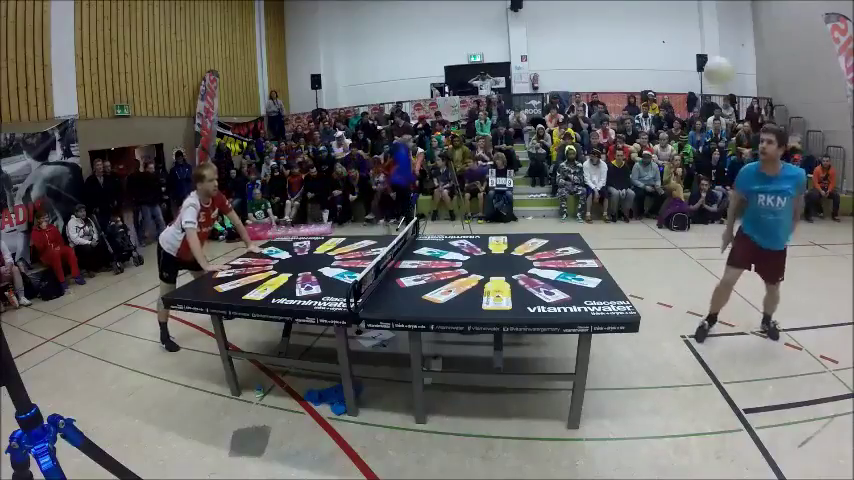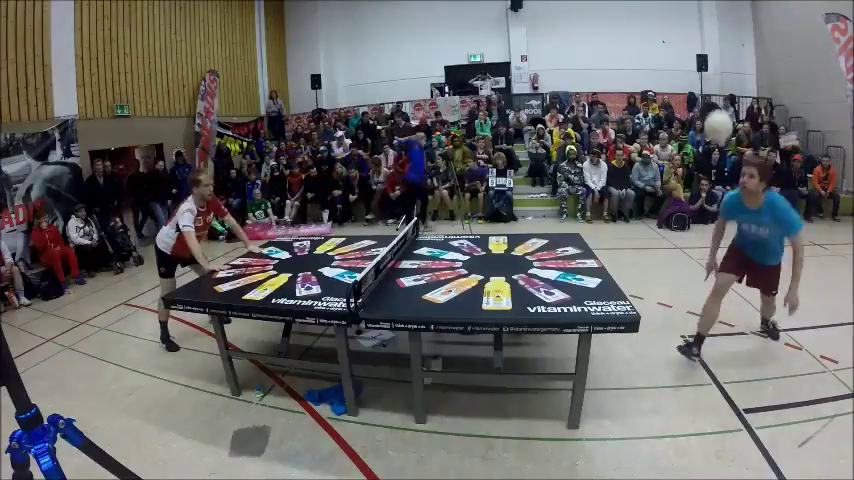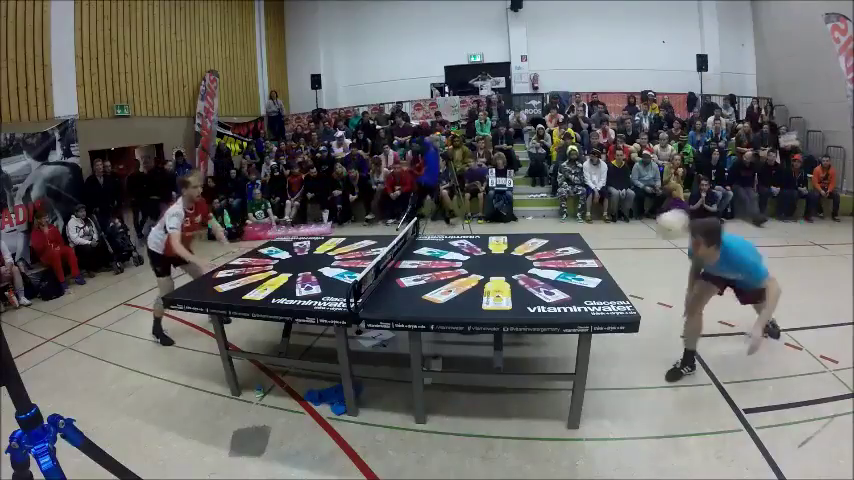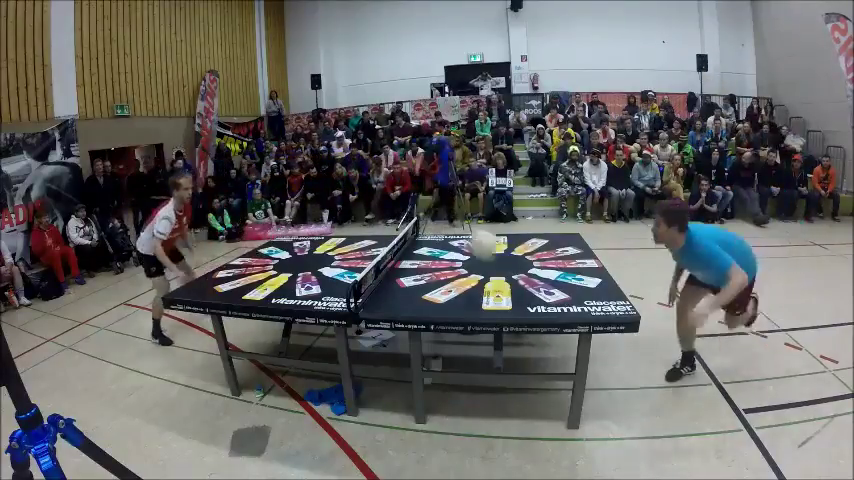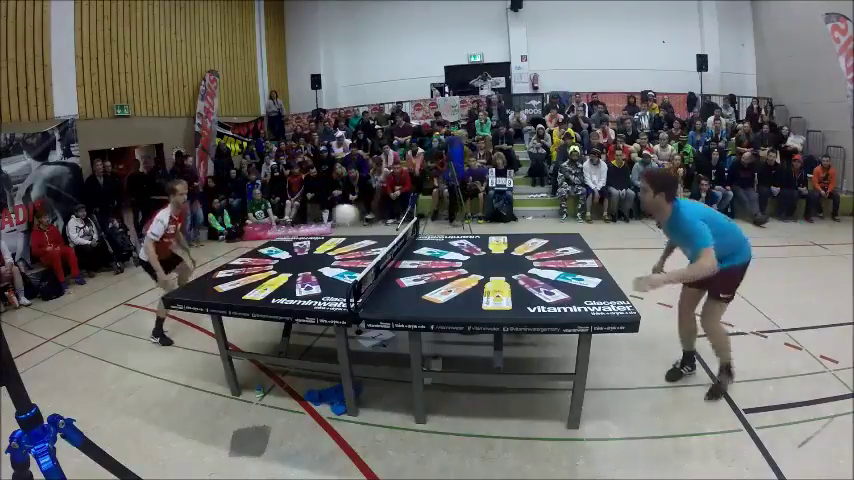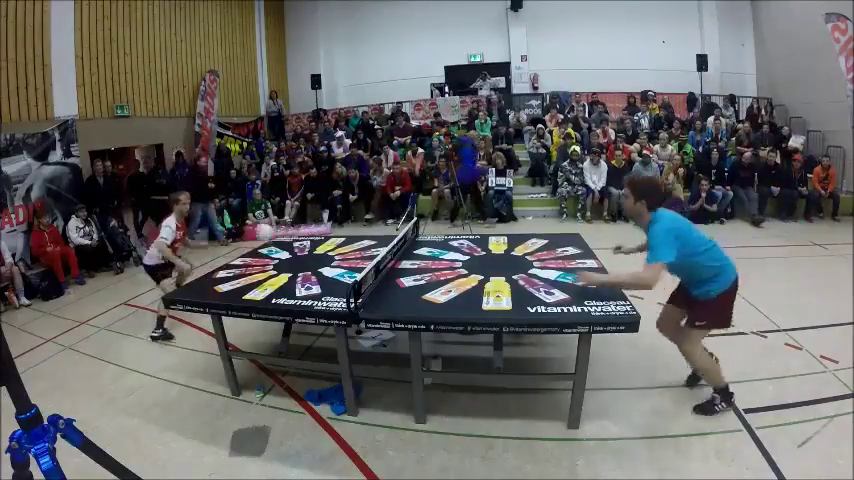
dt=0.2s
person 1, frame 1
left shoulder: (796, 175)
right shoulder: (748, 172)
left elbow: (798, 201)
right elbow: (735, 201)
left wrist: (791, 226)
right wrist: (727, 230)
left hip: (776, 243)
right hip: (748, 234)
left knee: (772, 289)
right knee: (727, 281)
left ankle: (767, 320)
right ankle: (710, 320)
person 1, frame 2
left shoulder: (779, 206)
right shoulder: (732, 199)
left elbow: (797, 246)
right elbow: (720, 225)
left wrist: (794, 288)
right wrist: (712, 256)
left hip: (769, 256)
right hip: (742, 248)
left knee: (767, 301)
right knee: (717, 290)
left ankle: (766, 322)
right ankle: (697, 343)
person 1, frame 3
left shoulder: (738, 255)
right shoulder: (698, 251)
left elbow: (774, 288)
left wrist: (758, 326)
right wrist: (689, 290)
left hip: (750, 275)
right hip: (718, 271)
left knee: (761, 309)
right knee: (693, 305)
left ankle: (767, 323)
right ankle: (688, 359)
person 1, frame 4
left shoulder: (702, 245)
right shoulder: (677, 240)
left elbow: (740, 278)
left wrist: (709, 306)
right wrist: (674, 284)
left hip: (738, 272)
right hip: (711, 270)
left knee: (733, 321)
right knee: (683, 309)
left ankle: (750, 303)
right ankle: (688, 360)
person 1, frame 5
left shoulder: (688, 218)
right shoulder: (667, 213)
left elbow: (709, 266)
left wrist: (663, 278)
right wrist: (662, 260)
left hip: (732, 259)
right hip: (710, 255)
left knee: (709, 320)
right knee: (684, 308)
left ankle: (726, 370)
right ankle: (688, 360)
person 1, frame 6
left shoulder: (663, 228)
right shoulder: (659, 219)
left elbow: (648, 279)
left wrist: (599, 279)
right wrist: (634, 249)
left hip: (717, 284)
right hip: (699, 279)
left knee: (687, 344)
right knee: (665, 325)
left ankle: (724, 394)
right ankle: (705, 362)
person 2, frame 1
left shoulder: (217, 197)
right shoulder: (191, 205)
left elbow: (235, 220)
right elbow: (192, 237)
left wrist: (249, 244)
right wrist: (206, 265)
left hip: (190, 250)
right hip: (170, 249)
right knee: (168, 293)
right ankle: (164, 335)
person 2, frame 2
left shoulder: (212, 202)
right shoulder: (187, 209)
left elbow: (231, 222)
right elbow: (191, 241)
left wrist: (249, 244)
right wrist: (208, 265)
left hip: (188, 249)
right hip: (166, 249)
right knee: (168, 292)
right ankle: (164, 335)
person 2, frame 3
left shoulder: (200, 204)
right shoulder: (175, 212)
left elbow: (214, 226)
right elbow: (175, 244)
left wrist: (228, 245)
right wrist: (199, 261)
left hip: (181, 246)
right hip: (158, 249)
left knee: (202, 277)
right knee: (167, 291)
right ankle: (156, 328)
person 2, frame 4
left shoulder: (186, 207)
right shoulder: (166, 215)
left elbow: (183, 230)
right elbow: (156, 247)
left wrist: (189, 249)
right wrist: (174, 269)
left hip: (168, 247)
right hip: (148, 251)
left knee: (190, 274)
right knee: (163, 290)
right ankle: (156, 331)
person 2, frame 5
left shoulder: (179, 213)
right shoulder: (163, 218)
right elbow: (147, 245)
left wrist: (188, 254)
right wrist: (159, 271)
left hip: (164, 252)
right hip: (150, 258)
left knee: (187, 269)
right knee: (170, 290)
right ankle: (157, 332)
person 2, frame 6
left shoulder: (181, 222)
right shoulder: (170, 224)
left elbow: (184, 241)
right elbow: (161, 248)
right wrist: (179, 263)
left hip: (164, 260)
right hip: (154, 263)
left knee: (187, 268)
right knee: (171, 290)
right ankle: (158, 329)
